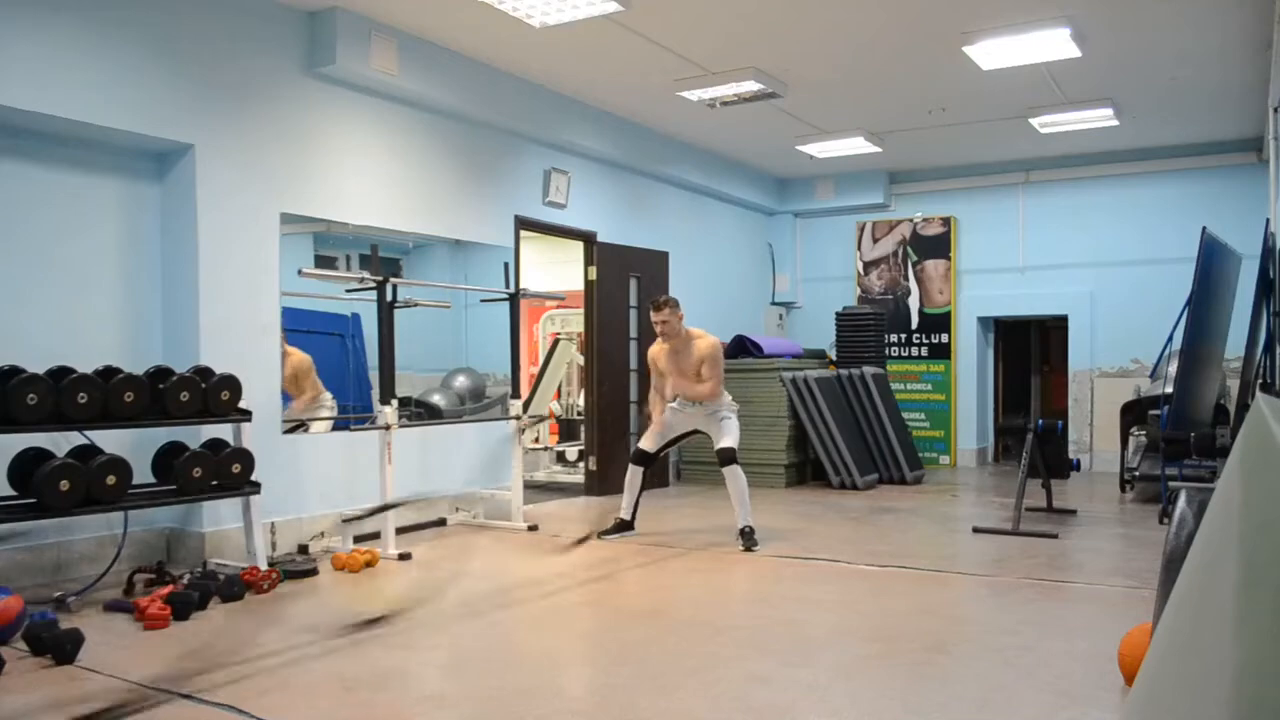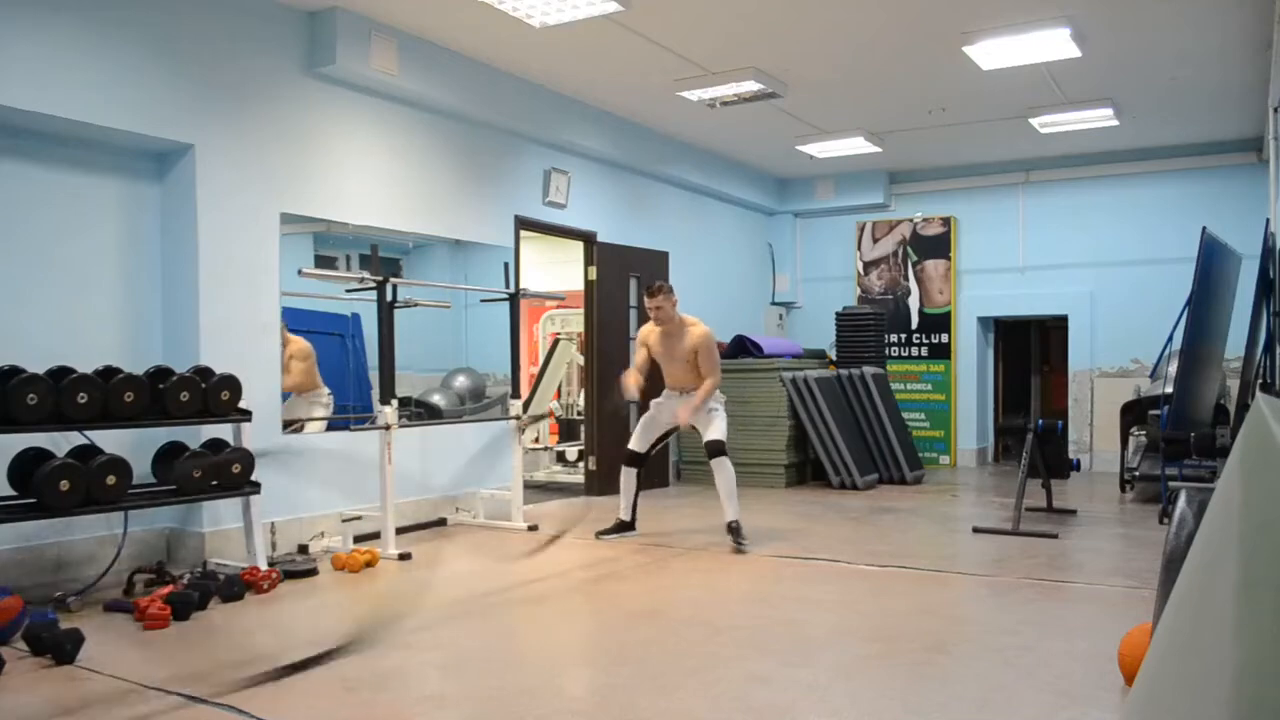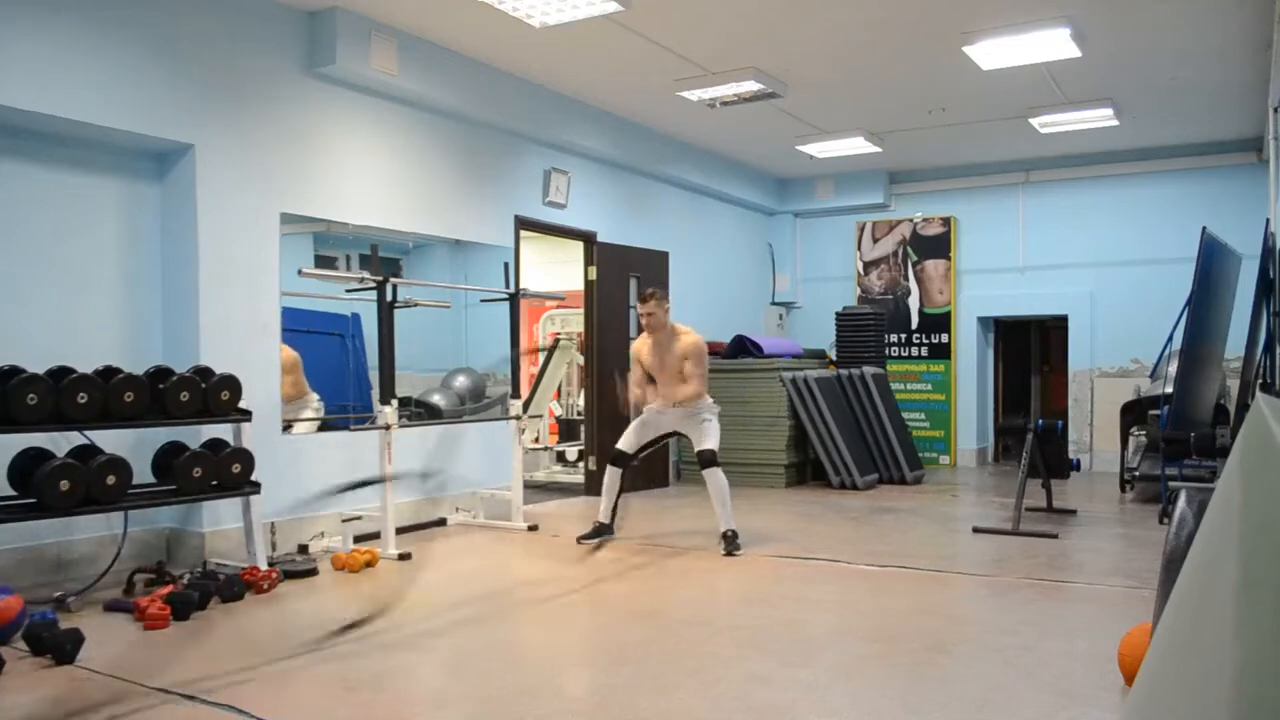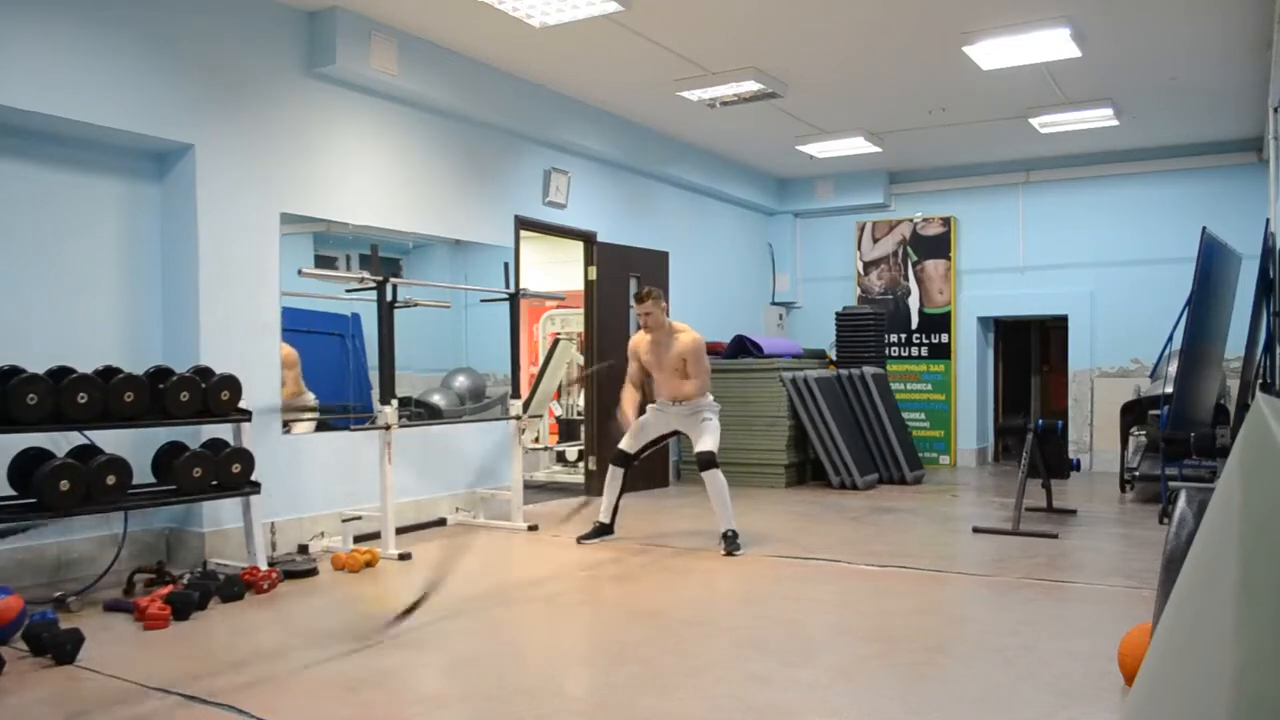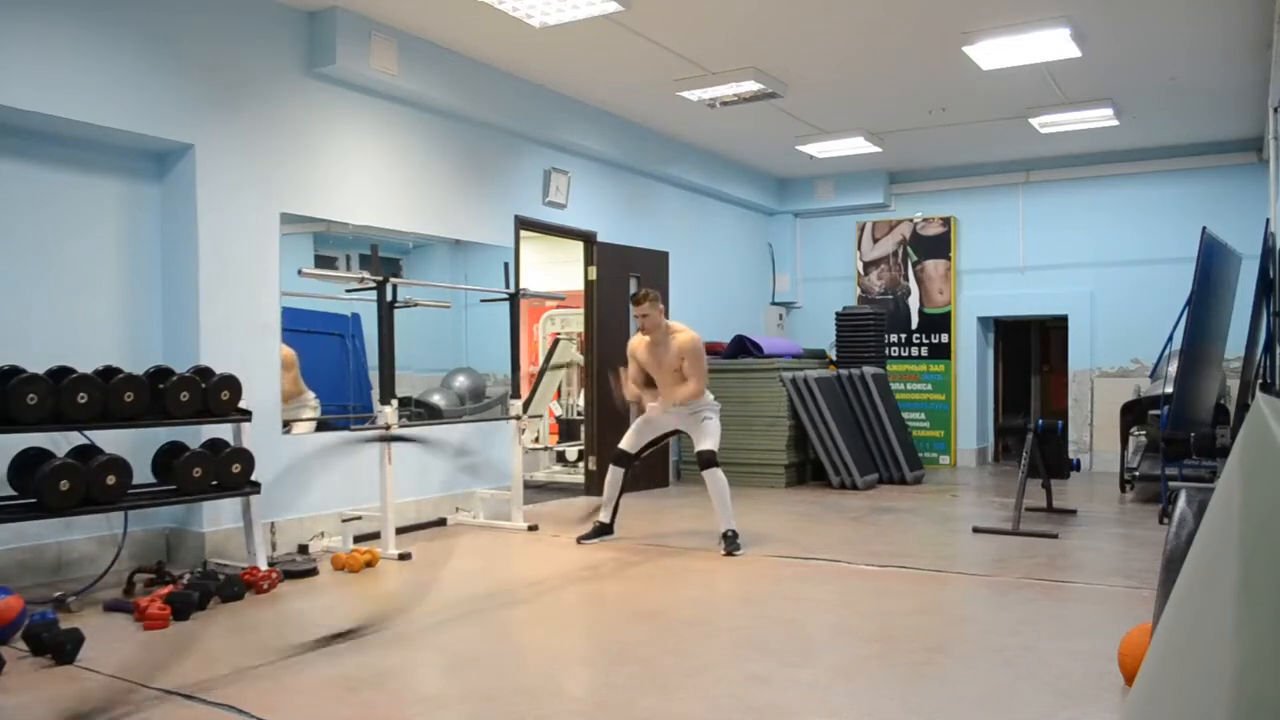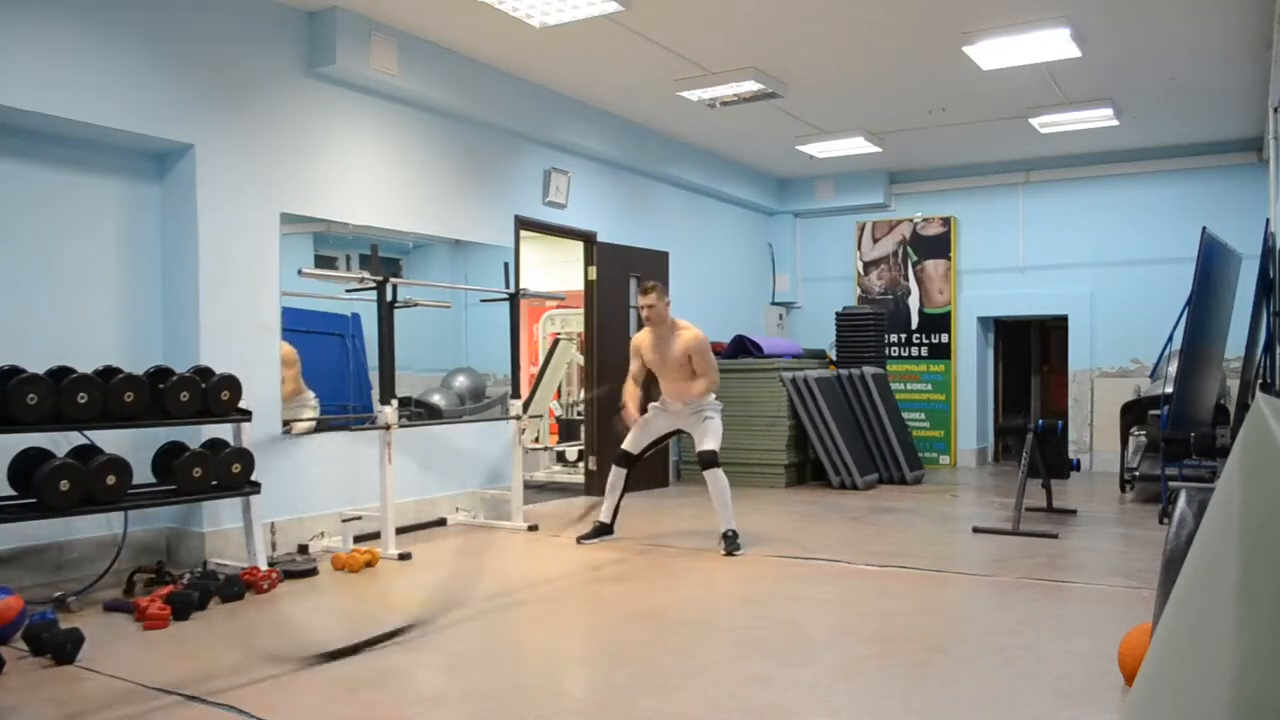
dt=0.5s
person 1, frame 1
left shoulder: (707, 345)
right shoulder: (656, 351)
left elbow: (713, 389)
right elbow: (656, 393)
left wrist: (678, 386)
right wrist: (656, 426)
left hip: (716, 408)
right hip: (683, 407)
left knee: (727, 458)
right knee: (639, 455)
left ankle: (745, 528)
right ankle: (626, 520)
person 1, frame 2
left shoulder: (700, 333)
right shoulder: (646, 334)
left elbow: (714, 378)
right elbow: (637, 370)
left wrist: (690, 408)
right wrist: (631, 382)
left hip: (705, 401)
right hip: (669, 399)
left knee: (716, 451)
right knee: (631, 456)
left ankle: (733, 525)
right ankle: (626, 521)
person 1, frame 3
left shoulder: (692, 342)
right shoulder: (639, 346)
left elbow: (699, 388)
right elbow: (636, 387)
left wrist: (661, 395)
right wrist: (637, 396)
left hip: (697, 410)
right hip: (661, 410)
left knee: (708, 461)
right knee: (616, 458)
left ankle: (728, 532)
right ankle: (604, 524)
person 1, frame 4
left shoulder: (689, 340)
right shoulder: (637, 342)
left elbow: (702, 386)
right elbow: (632, 385)
left wrist: (668, 391)
right wrist: (628, 411)
left hip: (697, 410)
right hip: (662, 410)
left knee: (706, 462)
right knee: (619, 457)
left ankle: (729, 532)
right ankle: (605, 524)
person 1, frame 5
left shoulder: (687, 340)
right shoulder: (636, 345)
left elbow: (697, 385)
right elbow: (633, 387)
left wrist: (661, 399)
right wrist: (632, 393)
left hip: (698, 408)
right hip: (663, 410)
left knee: (707, 461)
right knee: (619, 458)
left ankle: (729, 532)
right ankle: (605, 524)
person 1, frame 6
left shoulder: (692, 338)
right shoulder: (639, 341)
left elbow: (711, 379)
right elbow: (633, 383)
left wrist: (681, 395)
right wrist: (631, 406)
left hip: (700, 409)
right hip: (664, 408)
left knee: (708, 462)
right knee: (621, 458)
left ankle: (729, 532)
right ankle: (605, 523)
